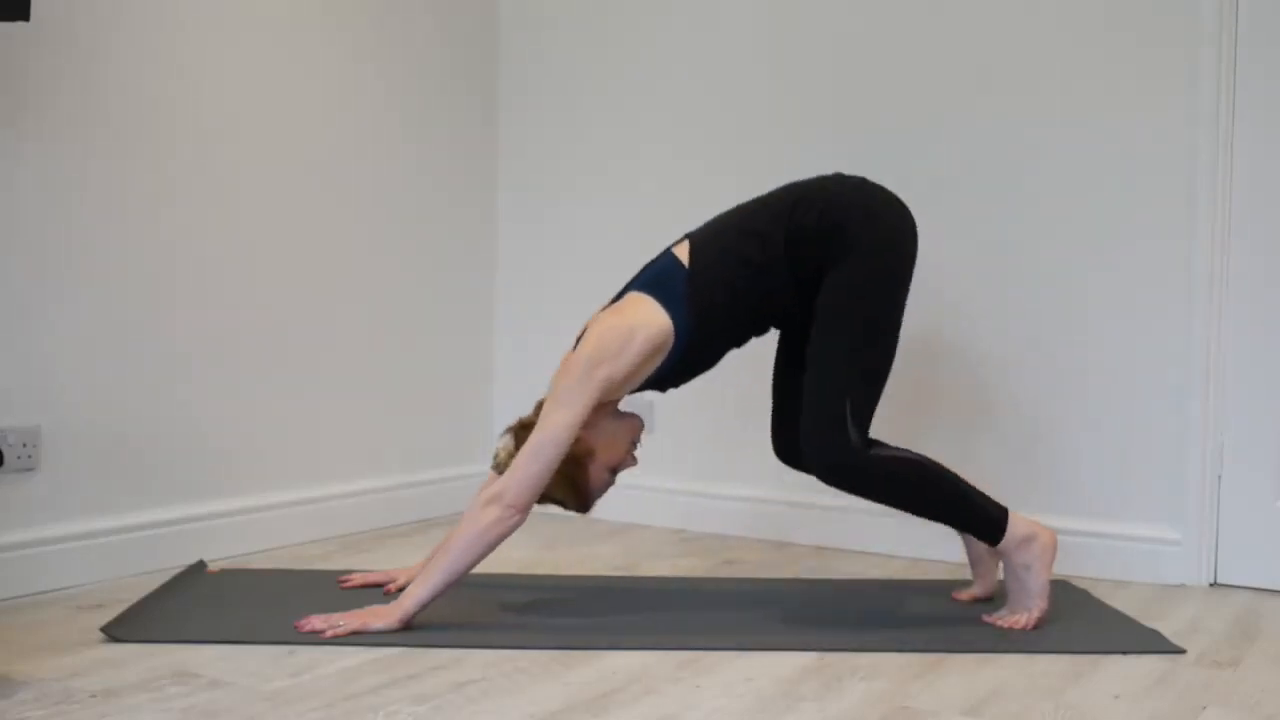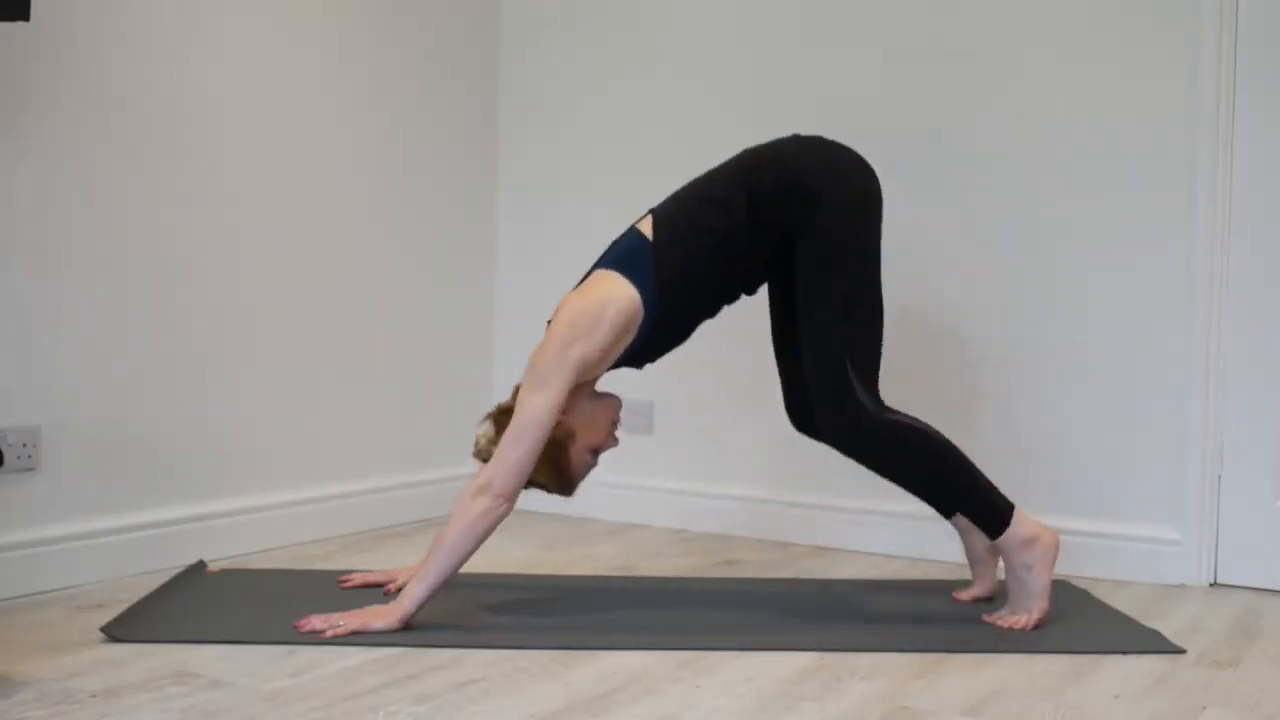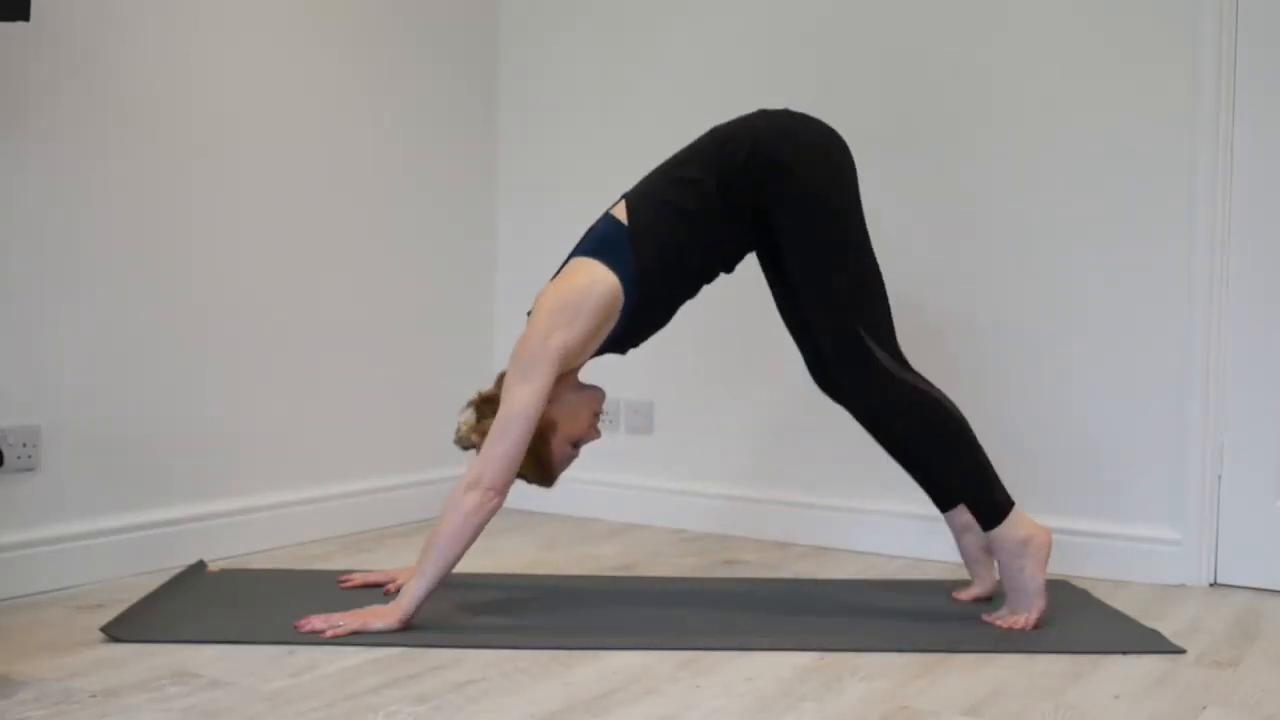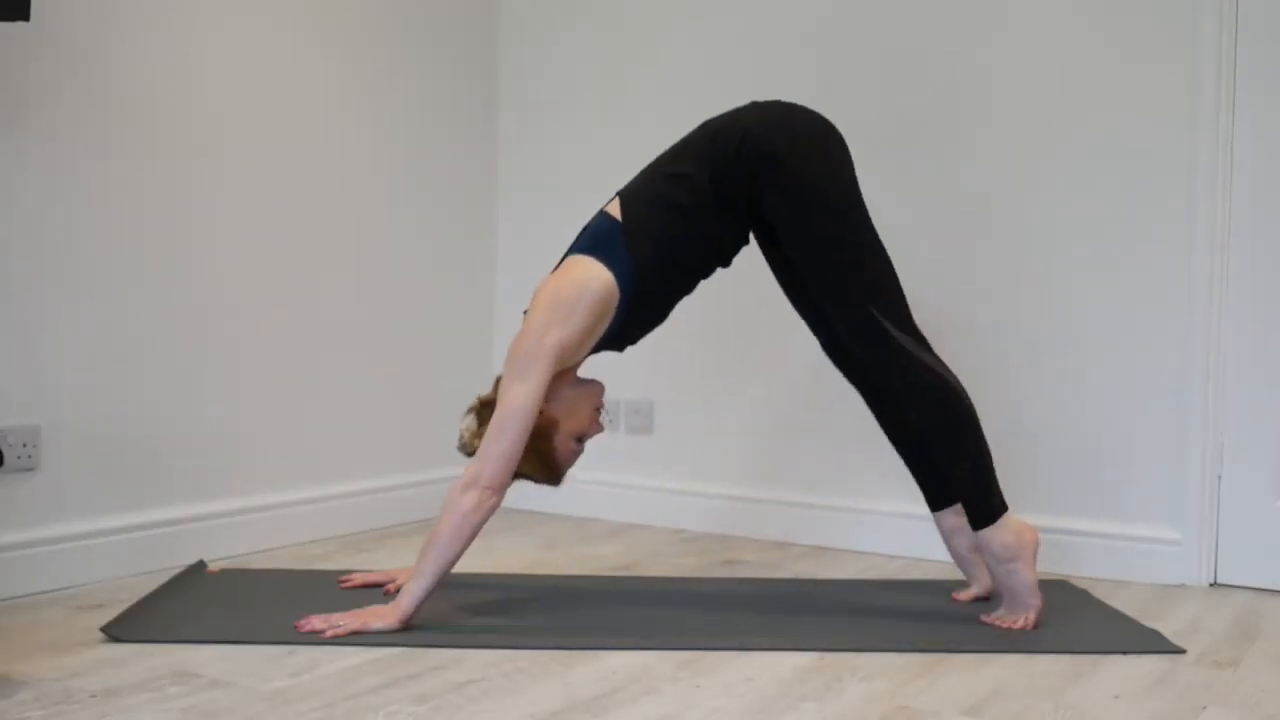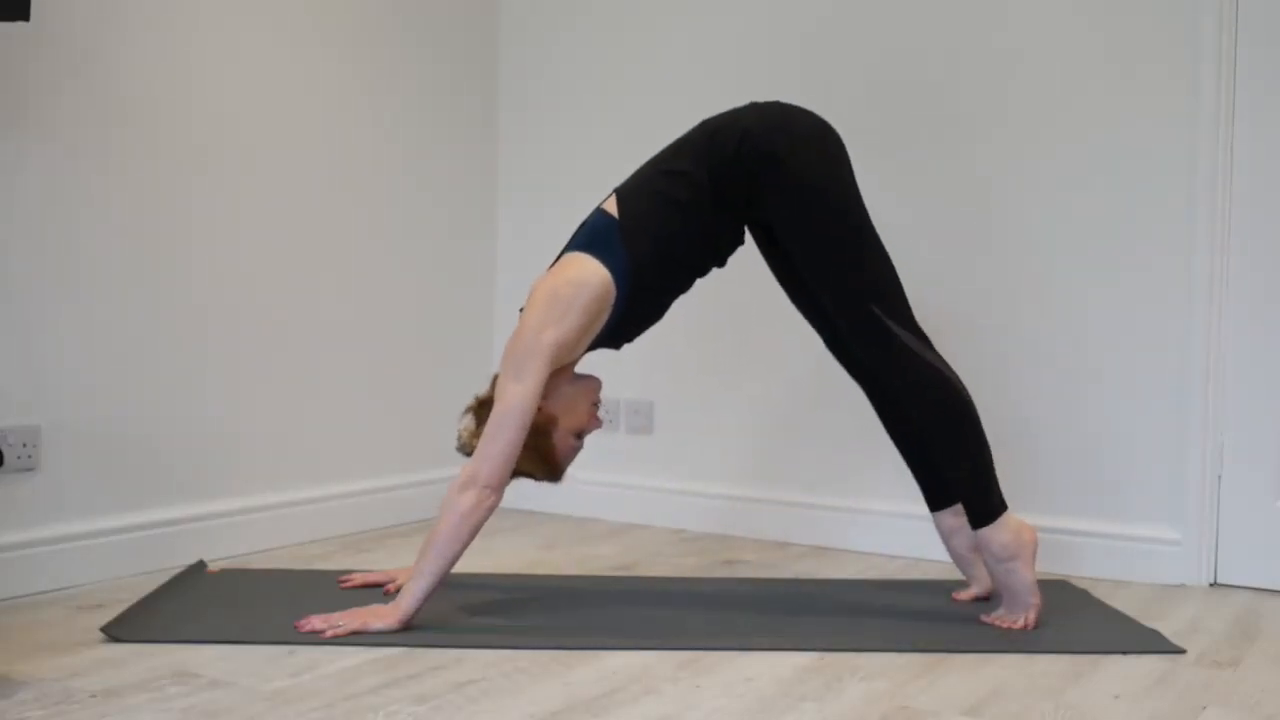
dt=0.4s
person 1, frame 1
left shoulder: (596, 370)
right shoulder: (595, 369)
left elbow: (506, 502)
right elbow: (508, 485)
left wrist: (402, 608)
right wrist: (422, 571)
left hip: (853, 230)
right hip: (817, 247)
left knee: (833, 449)
right knee: (798, 444)
left ankle: (1017, 539)
right ankle: (980, 528)
person 1, frame 2
left shoulder: (568, 353)
right shoulder: (570, 352)
left elbow: (494, 491)
right elbow: (494, 480)
left wrist: (403, 606)
right wrist: (424, 570)
left hip: (813, 189)
right hip: (787, 209)
left knee: (845, 408)
right knee: (813, 410)
left ankle: (1017, 534)
right ankle: (977, 527)
person 1, frame 3
left shoulder: (552, 341)
right shoulder: (553, 342)
left elbow: (484, 485)
right elbow: (486, 479)
left wrist: (401, 606)
right wrist: (421, 569)
left hip: (783, 163)
right hip: (761, 184)
left knee: (861, 365)
right knee: (839, 371)
left ankle: (1010, 531)
right ankle: (973, 525)
person 1, frame 4
left shoulder: (550, 340)
right shoulder: (552, 342)
left elbow: (484, 483)
right elbow: (487, 478)
left wrist: (401, 607)
right wrist: (421, 569)
left hip: (775, 155)
right hip: (755, 173)
left knee: (879, 345)
right knee: (863, 352)
left ankle: (999, 533)
right ankle: (969, 532)
person 1, frame 5
left shoulder: (545, 337)
right shoulder: (546, 339)
left elbow: (480, 483)
right elbow: (484, 478)
left wrist: (402, 608)
right wrist: (421, 568)
left hip: (773, 154)
right hip: (752, 172)
left knee: (881, 343)
right knee: (866, 351)
left ankle: (998, 532)
right ankle: (968, 531)
